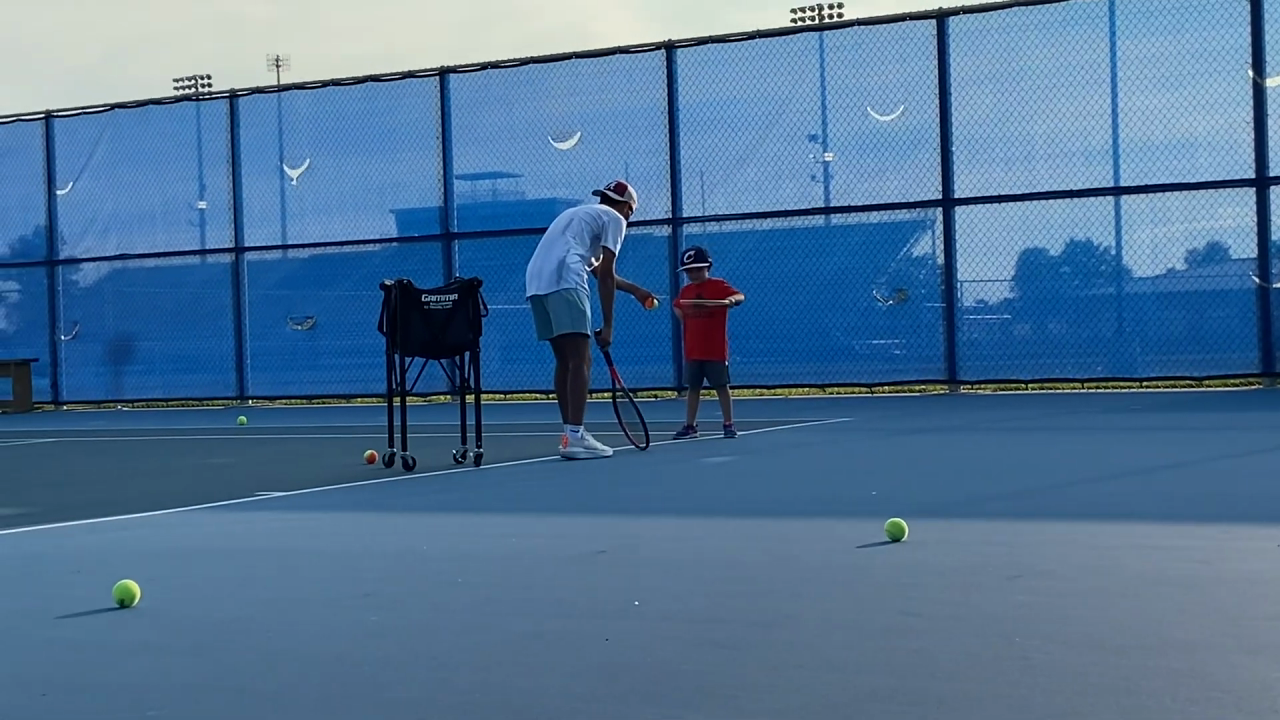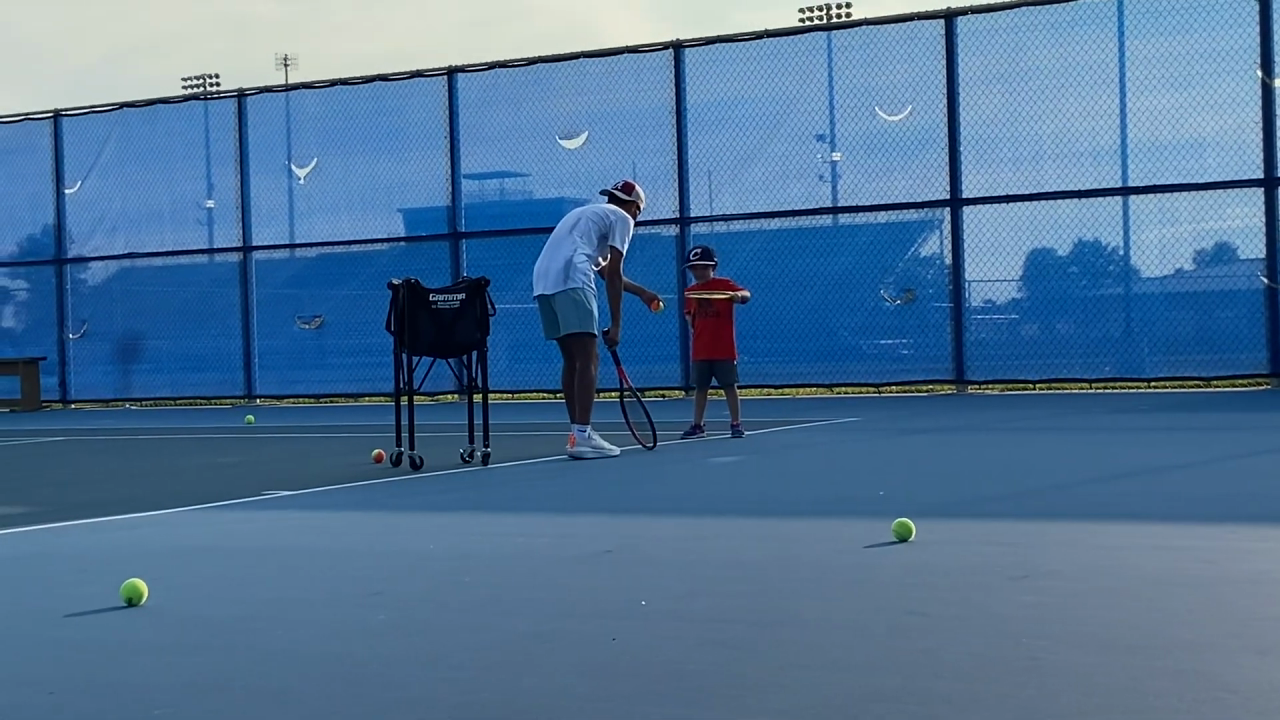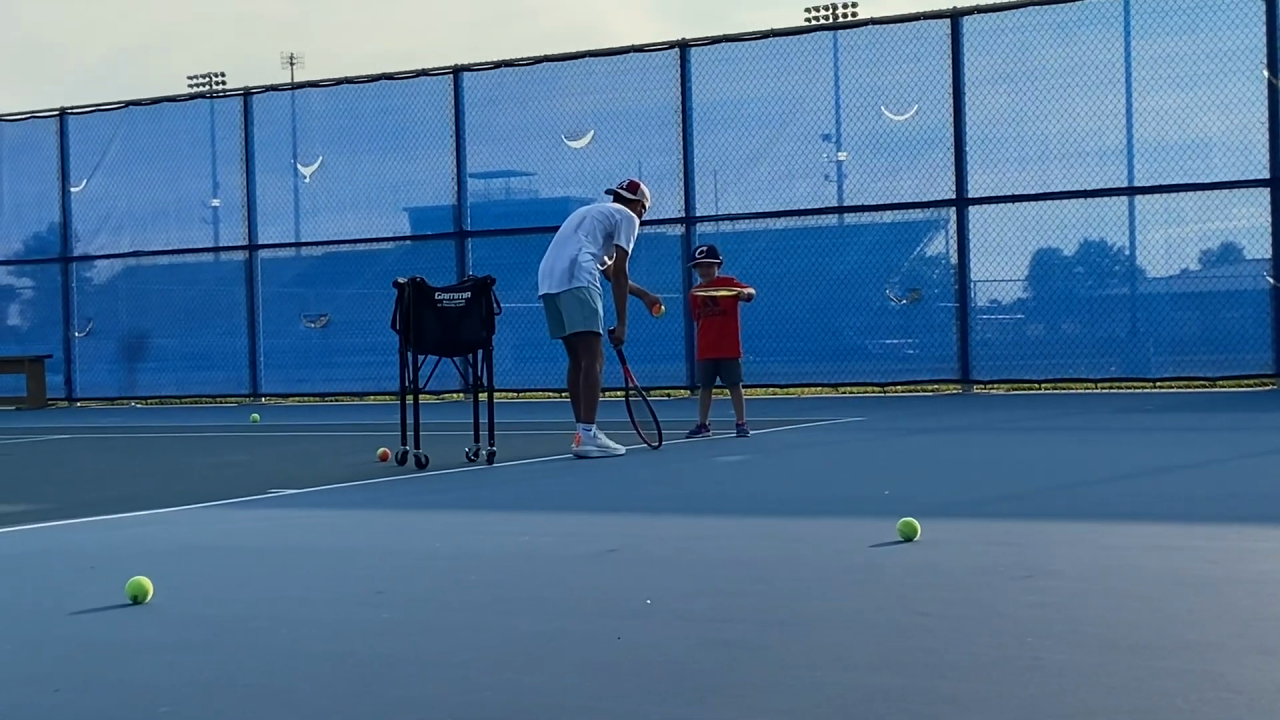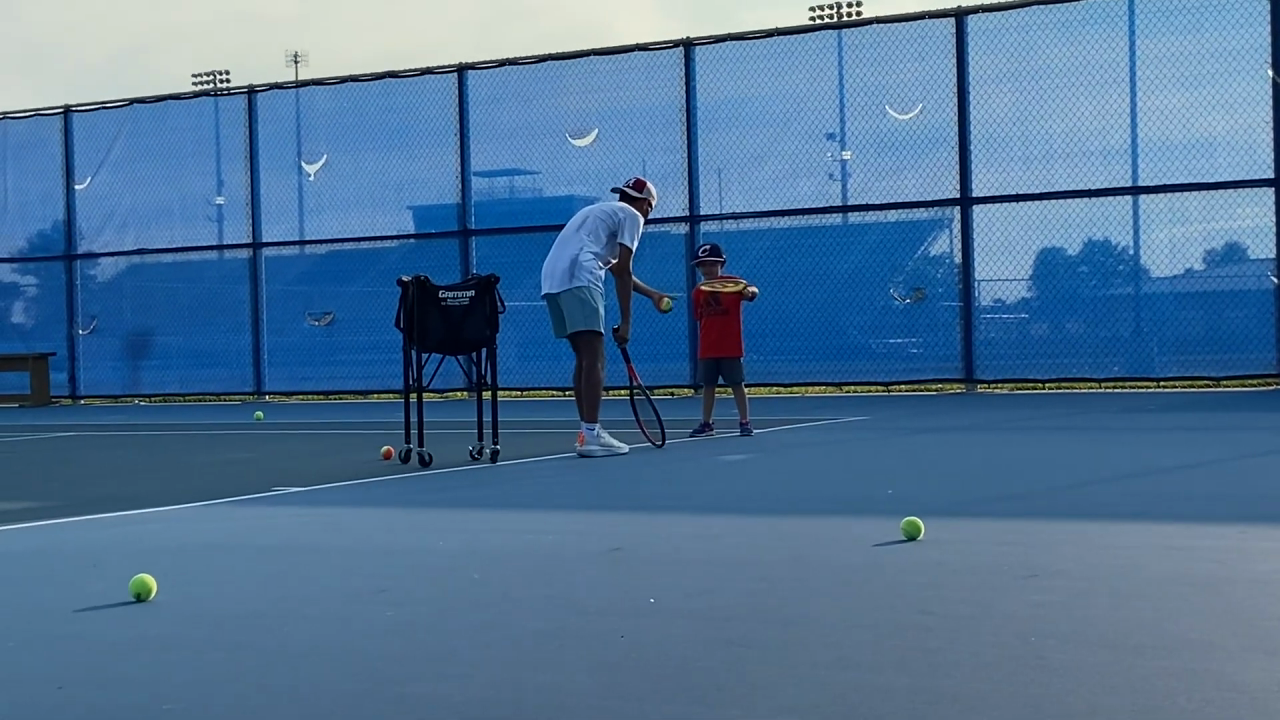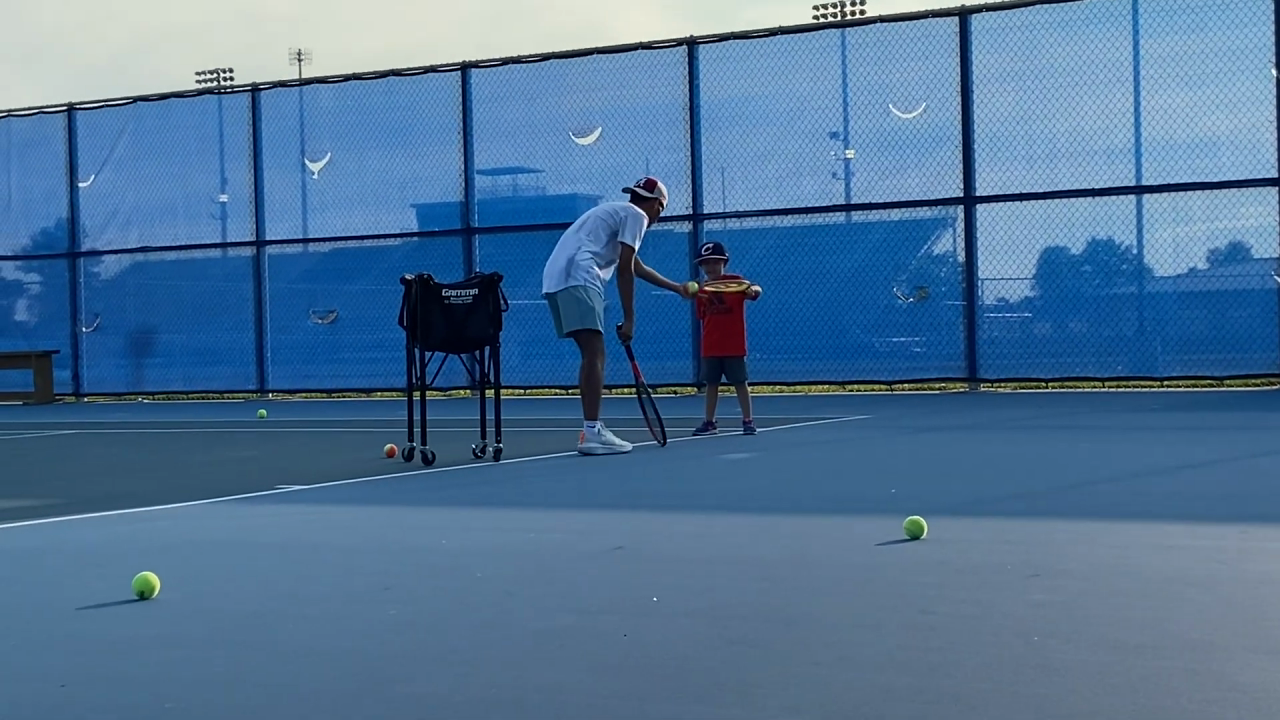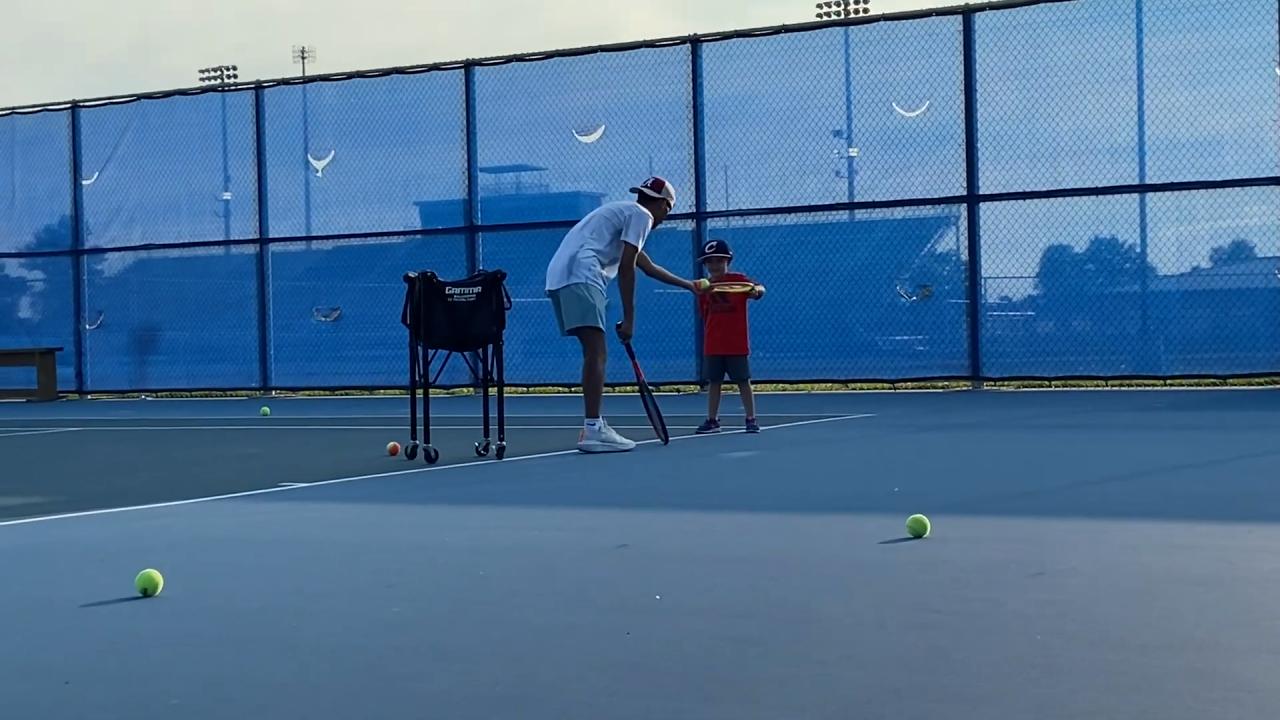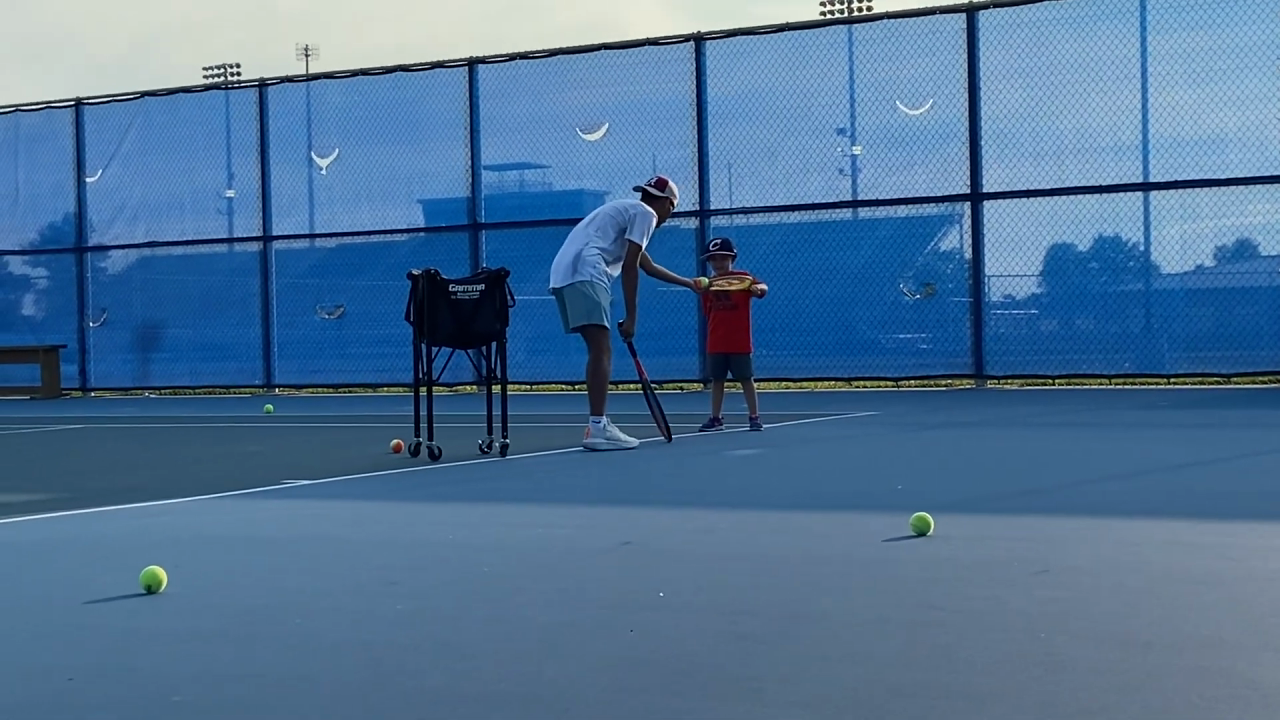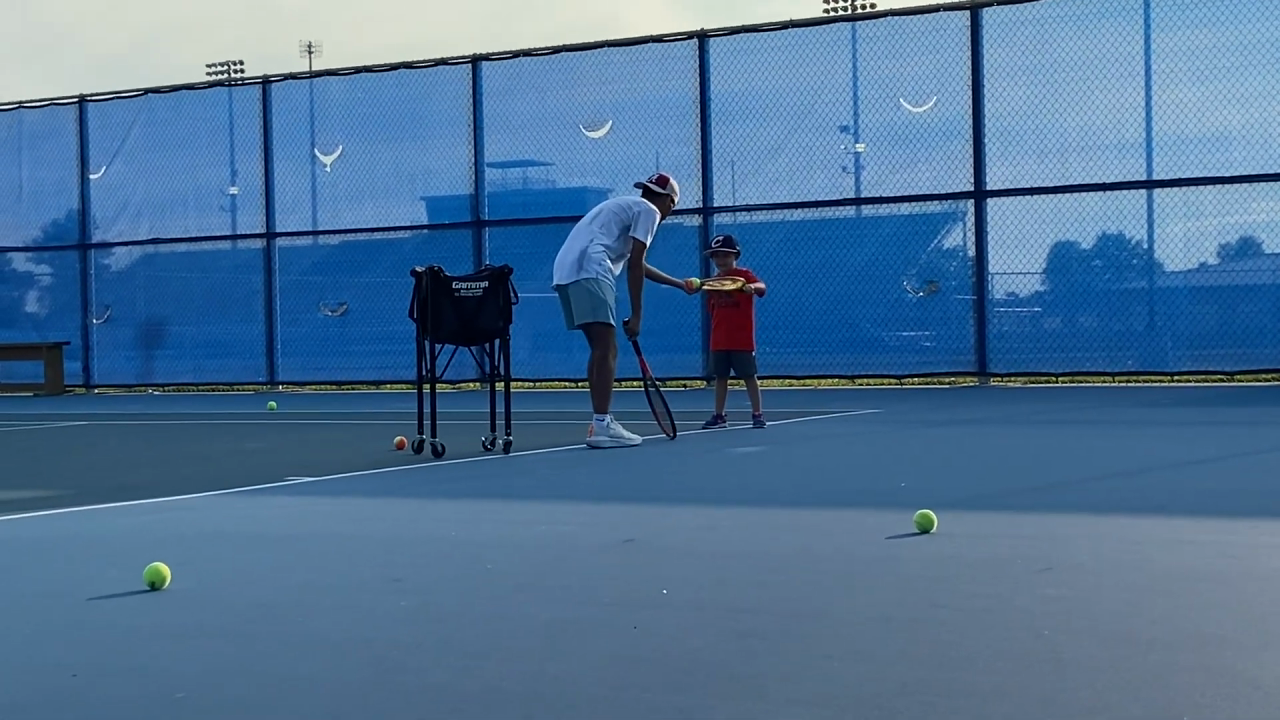
dt=0.3s
person 1, frame 1
left shoulder: (578, 214)
right shoulder: (613, 218)
left elbow: (598, 271)
right elbow: (606, 275)
left wrist: (636, 291)
right wrist: (608, 325)
left hip: (536, 282)
right hip: (564, 283)
left knee: (565, 361)
right knee: (580, 360)
left ankle: (570, 435)
right ankle: (575, 438)
person 1, frame 2
left shoulder: (587, 213)
right shoulder: (621, 218)
left elbow: (605, 271)
right elbow: (613, 274)
left wrist: (642, 293)
right wrist: (616, 324)
left hip: (544, 282)
right hip: (571, 282)
left knee: (572, 360)
right knee: (588, 360)
left ankle: (577, 434)
right ankle: (582, 437)
person 1, frame 3
left shoulder: (592, 213)
right shoulder: (627, 217)
left elbow: (609, 271)
right elbow: (620, 274)
left wrist: (644, 295)
right wrist: (622, 323)
left hip: (549, 281)
right hip: (576, 281)
left knee: (578, 359)
right knee: (593, 359)
left ankle: (582, 433)
right ankle: (588, 436)
person 1, frame 4
left shoulder: (599, 212)
right shoulder: (631, 215)
left elbow: (617, 270)
right elbow: (623, 271)
left wrist: (652, 294)
right wrist: (626, 321)
left hip: (553, 280)
right hip: (578, 280)
left knee: (584, 358)
right knee: (594, 357)
left ankle: (587, 432)
right ankle: (591, 435)
person 1, frame 5
left shoulder: (615, 213)
right shoulder: (636, 215)
left elbow: (637, 268)
right elbow: (625, 270)
left wrist: (676, 288)
right wrist: (629, 319)
left hip: (556, 278)
right hip: (577, 279)
left knee: (591, 356)
right knee: (596, 355)
left ankle: (592, 429)
right ankle: (592, 433)
person 1, frame 6
left shoulder: (623, 213)
right shoulder: (641, 215)
left elbow: (648, 266)
right elbow: (626, 269)
left wrist: (687, 285)
right wrist: (629, 318)
left hip: (560, 276)
right hip: (580, 277)
left knee: (594, 353)
right knee: (597, 353)
left ankle: (594, 427)
right ankle: (593, 430)
person 1, frame 7
left shoulder: (626, 211)
right shoulder: (646, 214)
left elbow: (646, 266)
right elbow: (630, 268)
left wrist: (688, 283)
right wrist: (631, 317)
left hip: (563, 274)
right hip: (584, 275)
left knee: (598, 351)
right knee: (602, 351)
left ankle: (598, 426)
right ankle: (598, 428)
person 1, frame 8
left shoulder: (627, 207)
right shoulder: (649, 210)
left elbow: (639, 265)
right elbow: (634, 266)
left wrist: (679, 283)
right wrist: (636, 315)
left hip: (566, 270)
right hip: (588, 272)
left knee: (600, 349)
right knee: (607, 349)
left ankle: (601, 423)
right ankle: (602, 426)
person 2, frame 1
left shoulder: (718, 285)
right shoulder: (685, 291)
left elbow: (740, 296)
right elbow: (677, 307)
left wrist: (732, 299)
right wrist: (682, 317)
left hip: (715, 349)
right hip: (692, 350)
left knee: (721, 386)
right knee: (693, 387)
left ankle: (728, 424)
right ankle: (690, 426)
person 2, frame 2
left shoulder: (724, 284)
right shoulder: (691, 292)
left elbow: (746, 294)
left wrist: (739, 295)
right wrist: (691, 321)
left hip: (724, 348)
right hip: (700, 350)
left knee: (729, 386)
right knee: (700, 387)
left ankle: (736, 424)
right ankle: (698, 426)
person 2, frame 3
left shoulder: (729, 283)
right shoulder: (695, 292)
left elbow: (751, 292)
right elbow: (698, 318)
left wrist: (745, 292)
right wrist: (702, 339)
left hip: (728, 347)
right hip: (705, 349)
left knee: (734, 385)
right knee: (705, 386)
left ankle: (741, 423)
right ankle: (703, 425)
person 2, frame 4
left shoulder: (732, 282)
right shoulder: (698, 292)
left elbow: (754, 291)
right elbow: (701, 318)
left wrist: (749, 291)
right wrist: (703, 341)
left hip: (731, 347)
right hip: (707, 349)
left knee: (737, 384)
right knee: (708, 385)
left ankle: (745, 422)
right ankle: (706, 424)
person 2, frame 5
left shoulder: (735, 281)
right shoulder: (701, 290)
left elbow: (756, 290)
right elbow: (703, 317)
left wrist: (752, 290)
right wrist: (704, 335)
left hip: (734, 345)
right hip: (710, 347)
left knee: (740, 382)
right knee: (711, 383)
left ankle: (748, 421)
right ankle: (709, 422)
person 2, frame 6
left shoulder: (738, 279)
left elbow: (759, 289)
right elbow: (706, 315)
left wrist: (756, 289)
left hip: (737, 344)
right hip: (713, 345)
left knee: (743, 381)
right knee: (713, 382)
left ankle: (751, 419)
right ankle: (712, 420)
person 2, frame 7
left shoulder: (742, 277)
left elbow: (763, 288)
right elbow: (709, 313)
left wrist: (757, 288)
left hip: (740, 341)
right hip: (716, 343)
left knee: (746, 378)
right knee: (717, 379)
left ankle: (754, 417)
right ankle: (716, 418)
person 2, frame 8
left shoulder: (744, 275)
left elbow: (762, 287)
left wrist: (753, 286)
left hip: (742, 339)
right hip: (719, 340)
left knee: (749, 376)
right knee: (720, 377)
left ankle: (758, 414)
right ankle: (719, 415)
